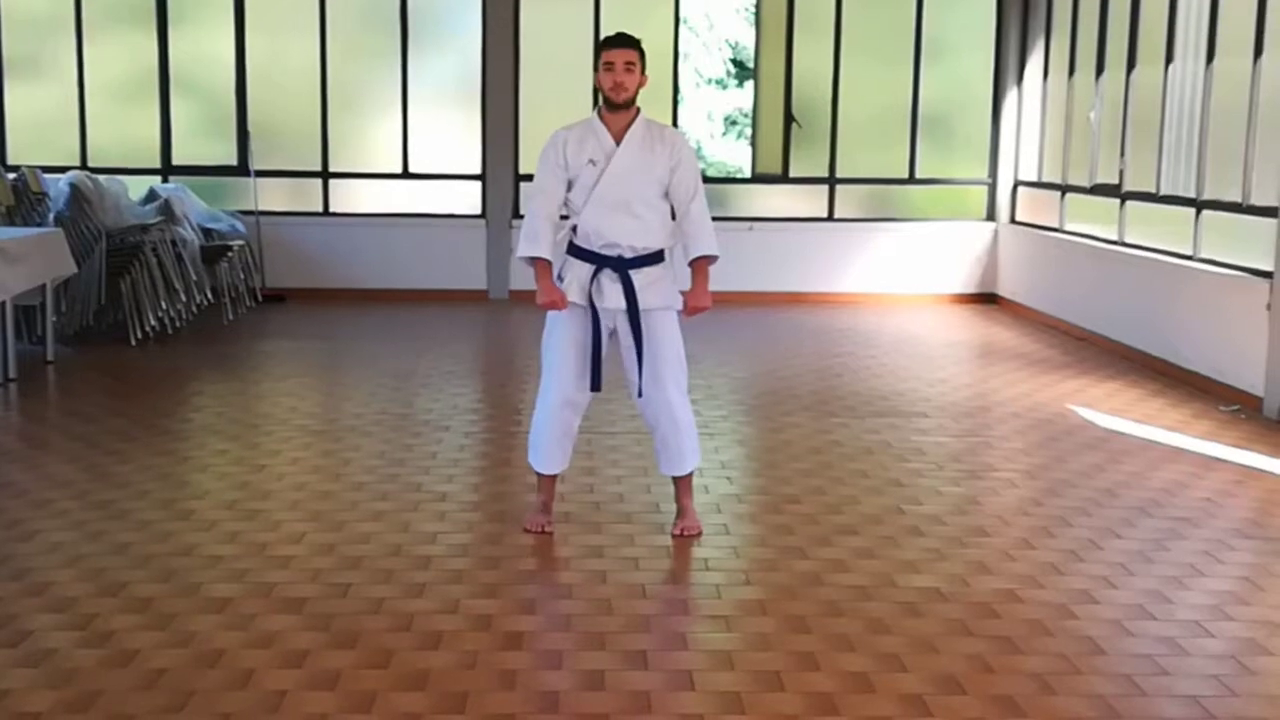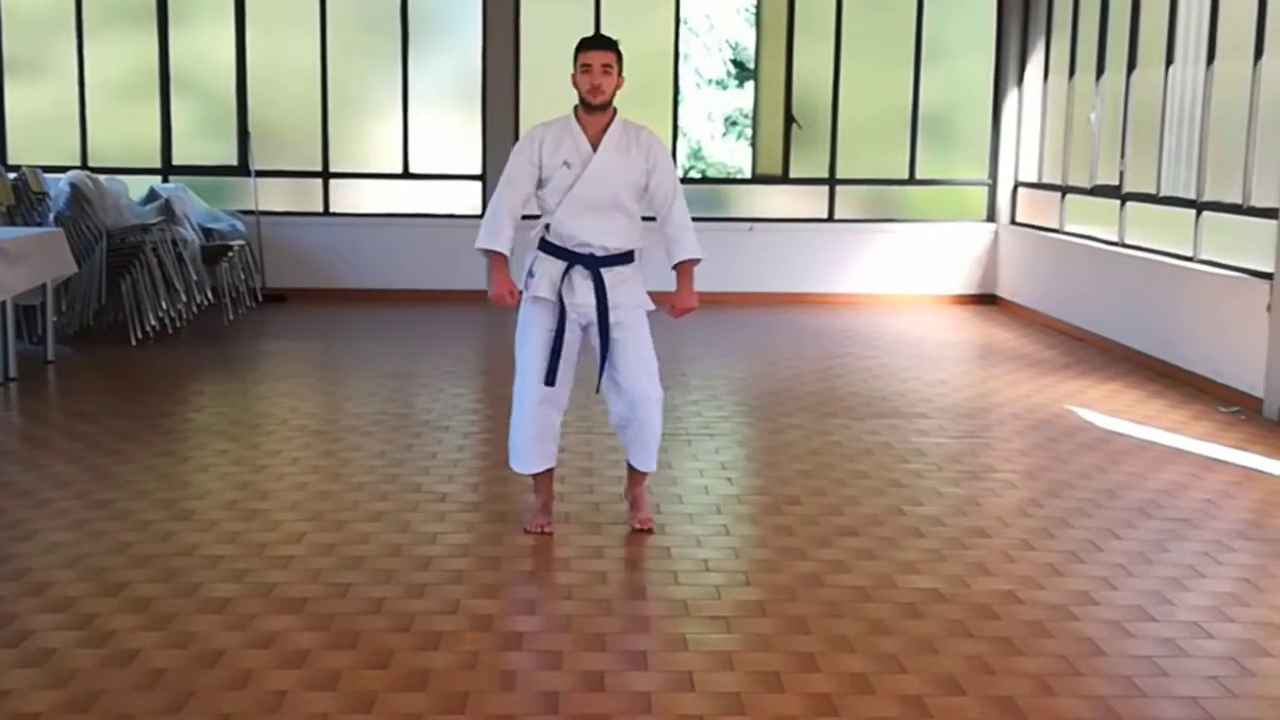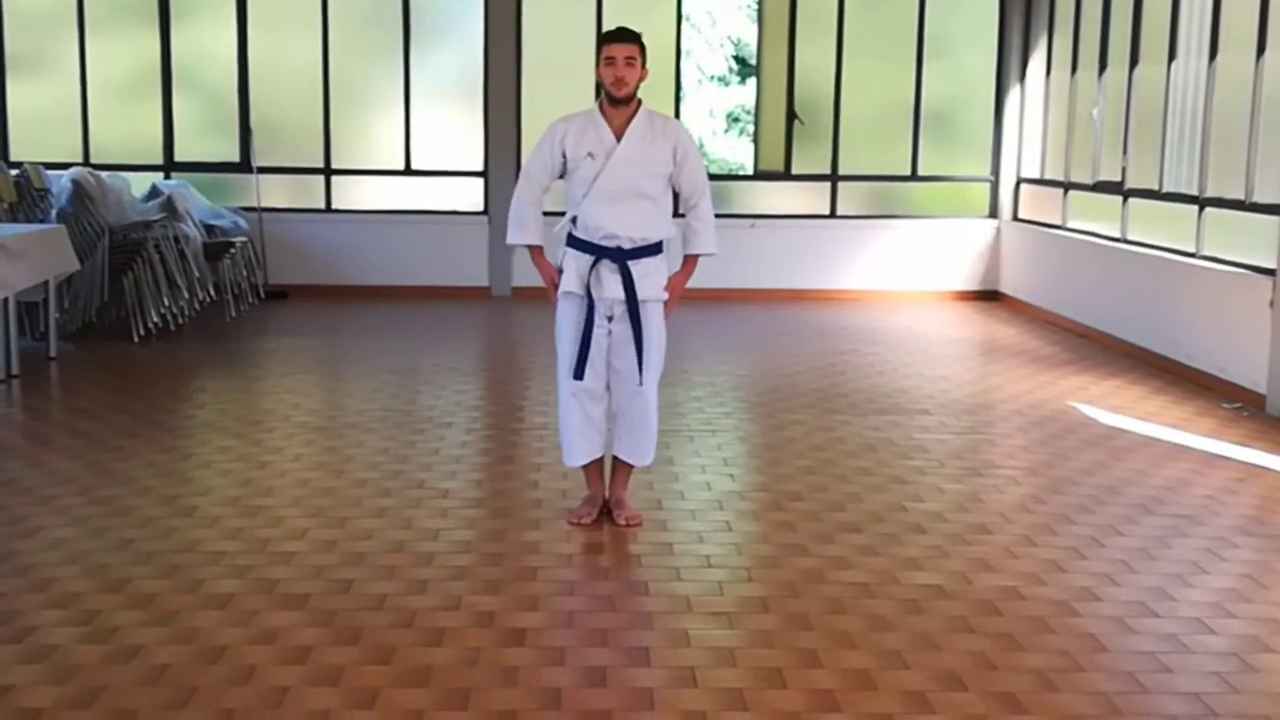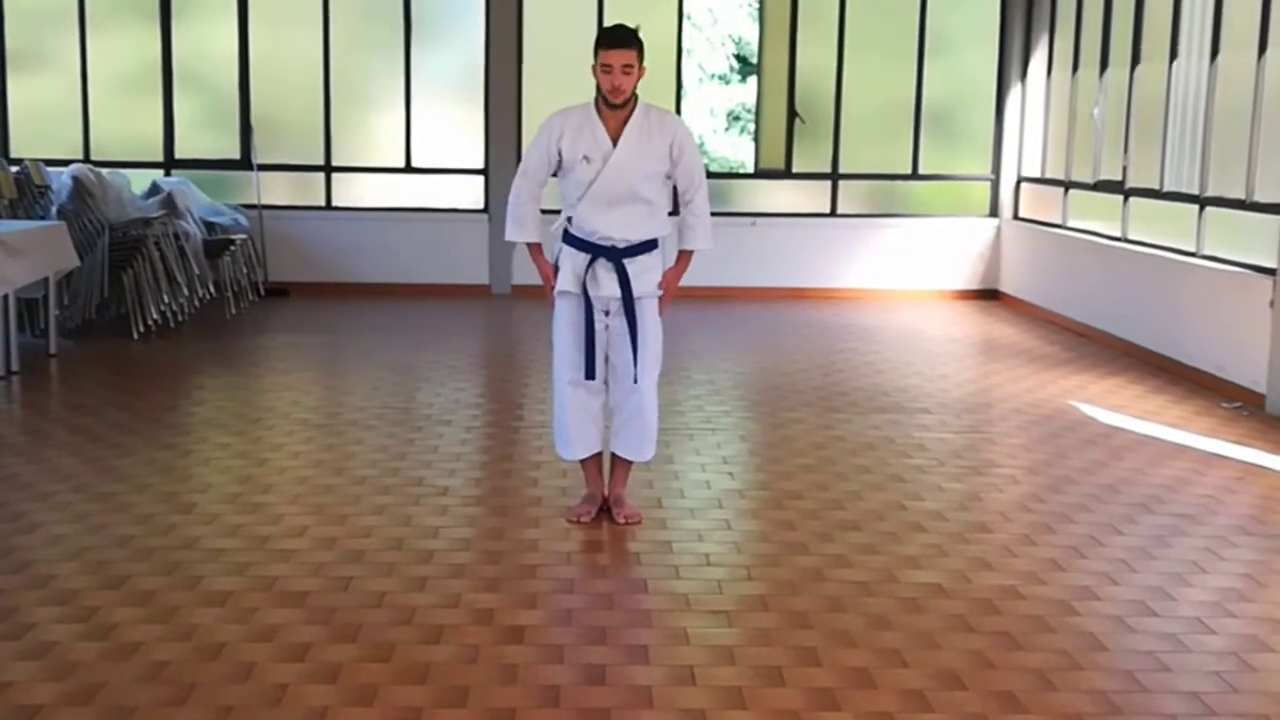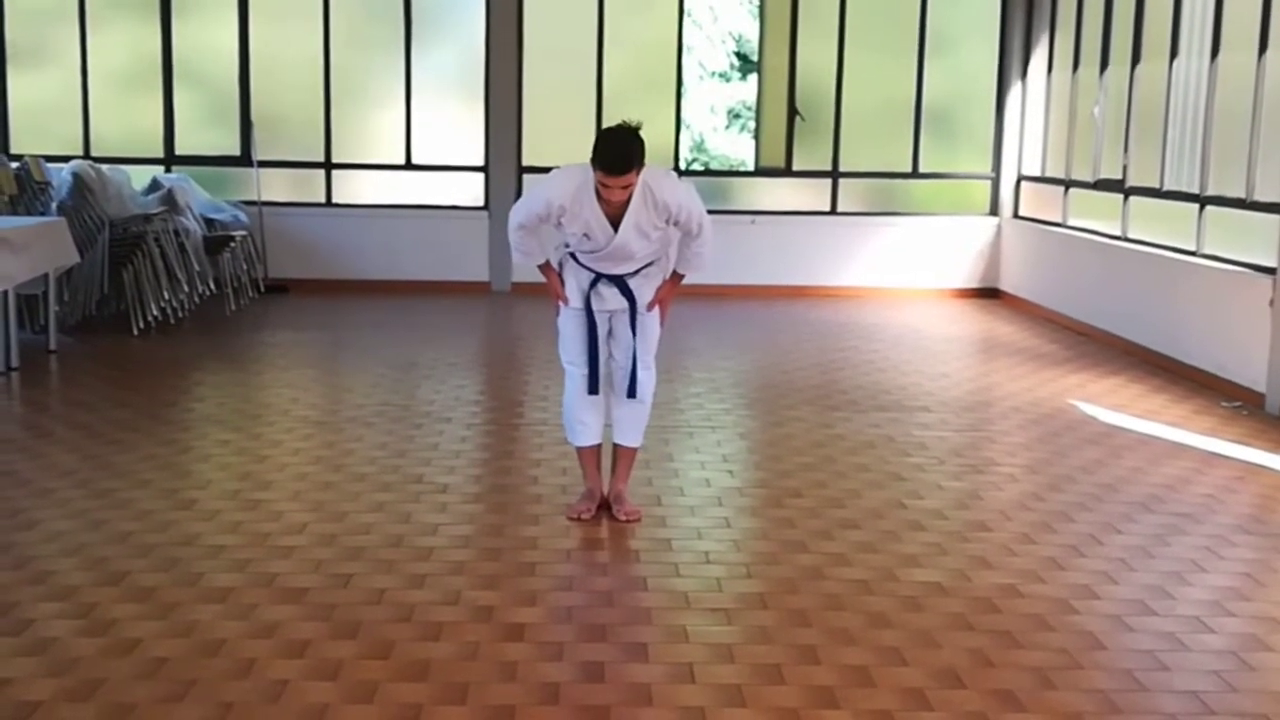
dt=1s
person 1, frame 1
left shoulder: (670, 144)
right shoulder: (566, 142)
left elbow: (693, 213)
right elbow: (542, 212)
left wrist: (700, 281)
right wrist: (544, 279)
left hip: (648, 282)
right hip: (581, 279)
left knee: (666, 394)
right knee: (560, 392)
left ankle: (685, 501)
right ankle: (544, 498)
person 1, frame 2
left shoulder: (644, 145)
right shoulder: (541, 140)
left elbow: (672, 212)
right elbow: (506, 204)
left wrist: (685, 282)
right wrist: (499, 269)
left hip: (616, 280)
right hip: (552, 277)
left knee: (641, 394)
right knee: (538, 390)
left ankle: (636, 492)
right ankle: (543, 499)
person 1, frame 3
left shoulder: (671, 135)
right shoulder: (567, 132)
left elbow: (698, 202)
right elbow: (527, 194)
left wrist: (685, 272)
right wrist: (542, 263)
left hip: (644, 273)
right hip: (582, 271)
left knee: (638, 385)
right knee: (580, 383)
left ankle: (619, 492)
right ankle: (593, 491)
person 1, frame 4
left shoulder: (670, 131)
right shoulder: (561, 126)
left elbow: (695, 198)
right elbow: (525, 191)
left wrist: (679, 268)
right wrist: (540, 262)
left hip: (641, 270)
right hip: (578, 267)
left knee: (636, 382)
right knee: (577, 379)
left ankle: (618, 489)
right ankle: (593, 488)
person 1, frame 5
left shoulder: (668, 192)
right shoulder: (560, 189)
left elbow: (698, 231)
right elbow: (520, 223)
left wrist: (673, 283)
right wrist: (550, 275)
left hip: (641, 284)
right hip: (581, 282)
left knee: (635, 378)
right knee: (582, 377)
left ankle: (619, 487)
right ankle: (592, 486)
